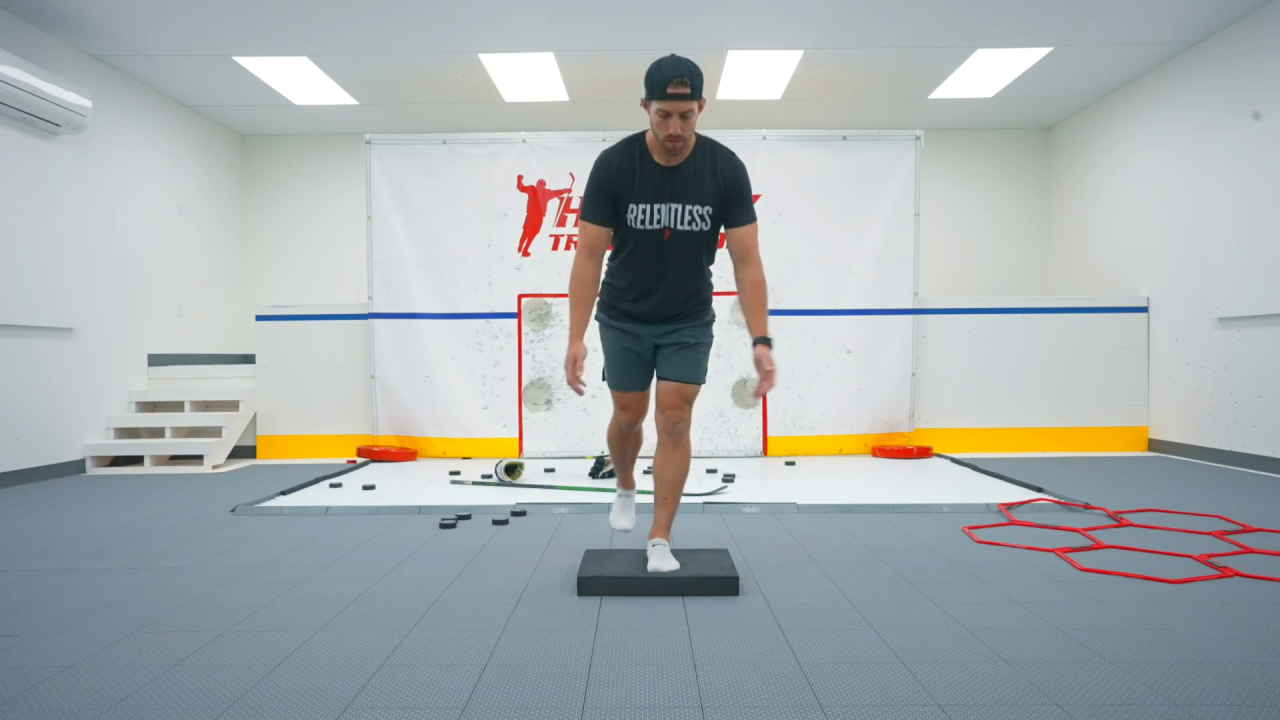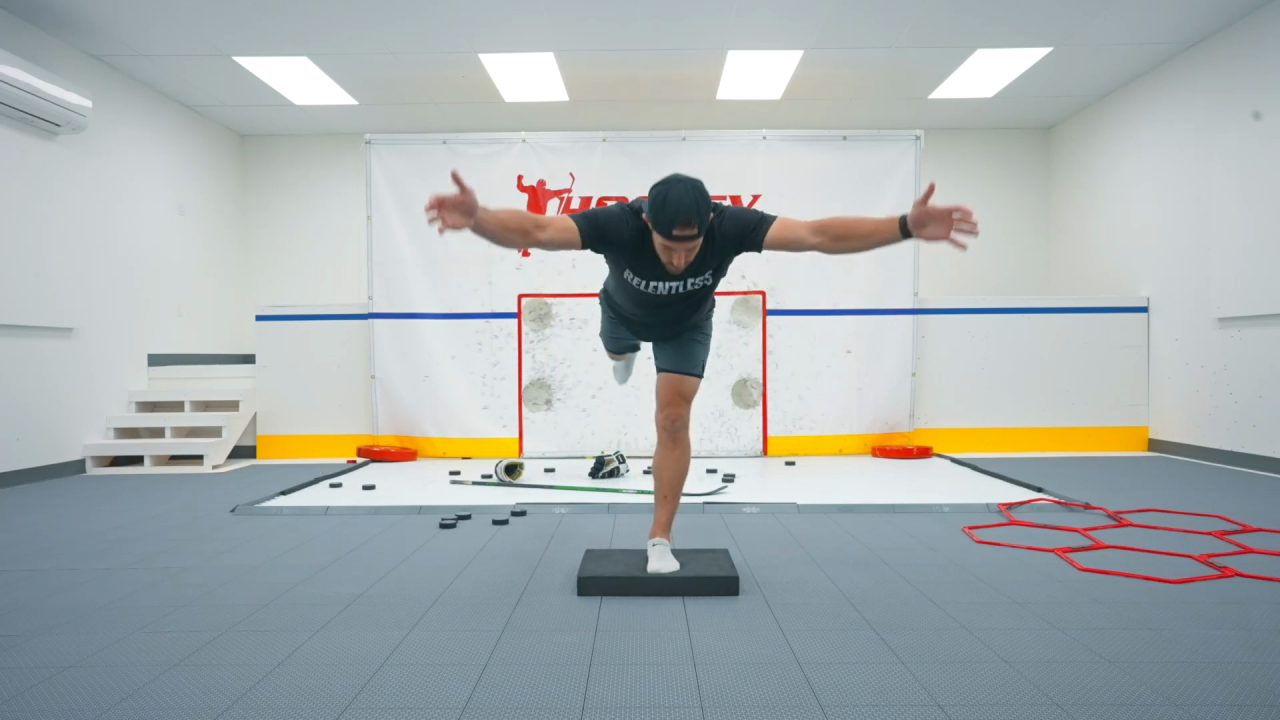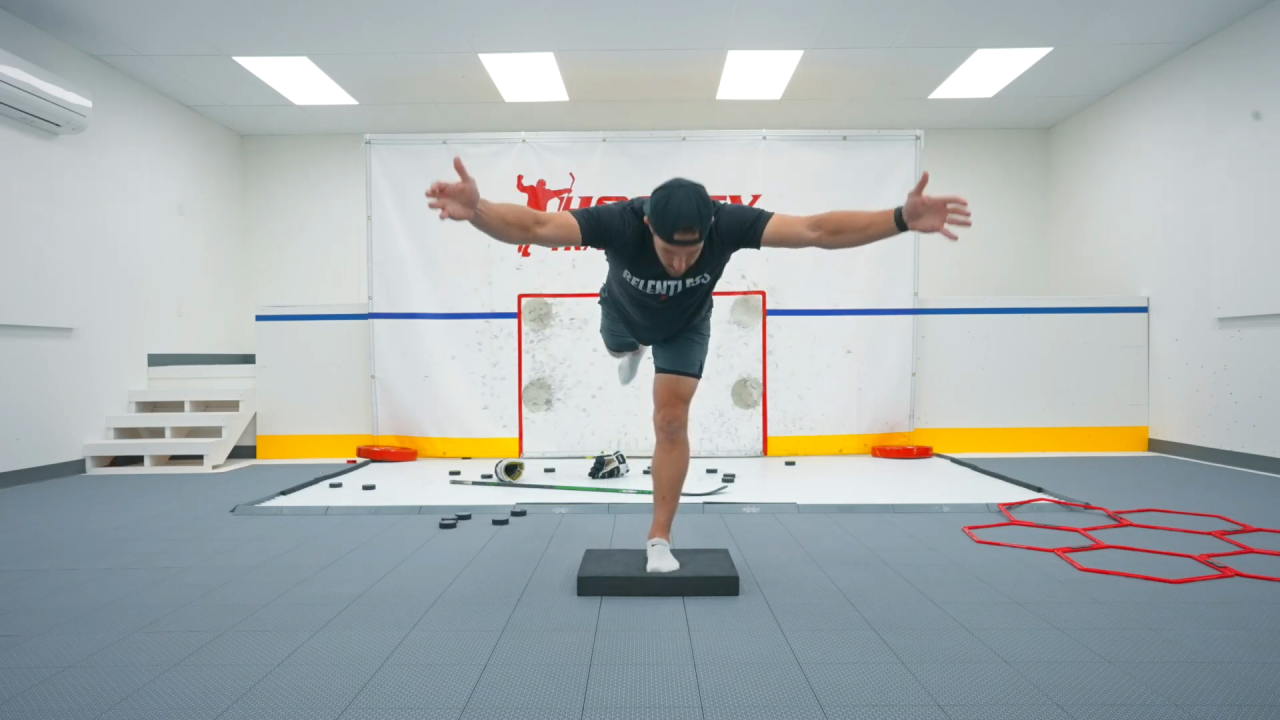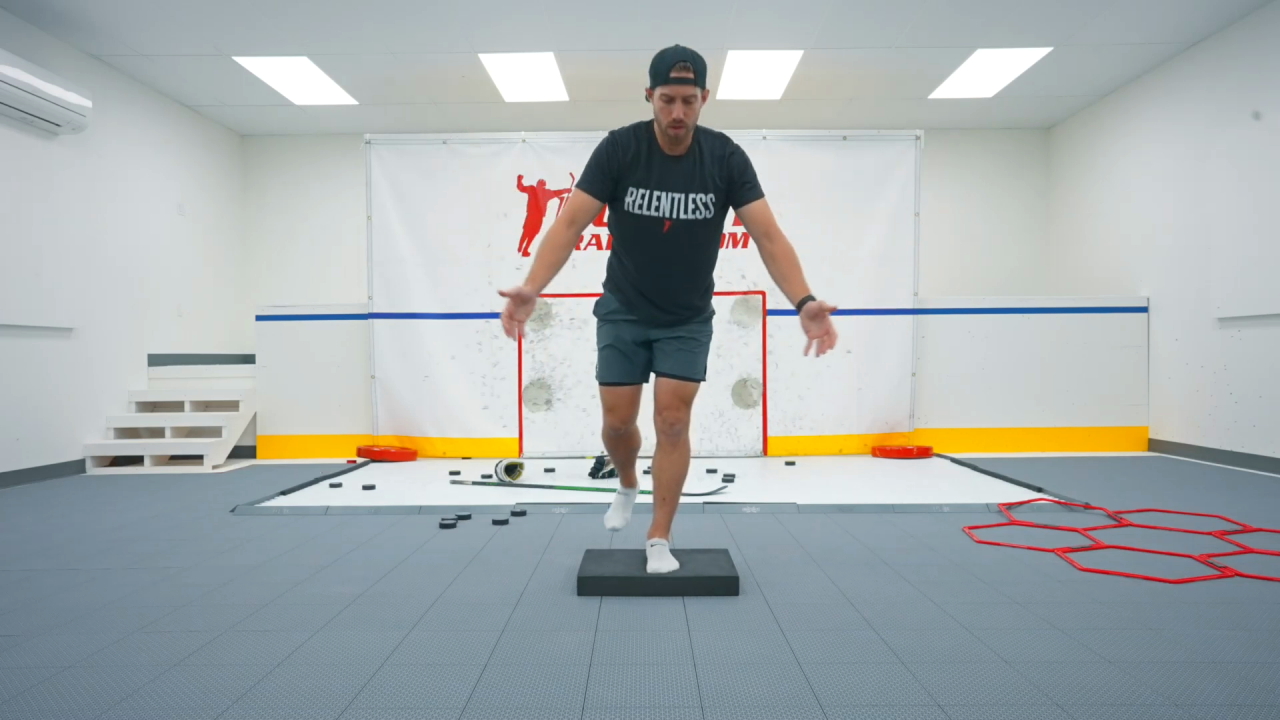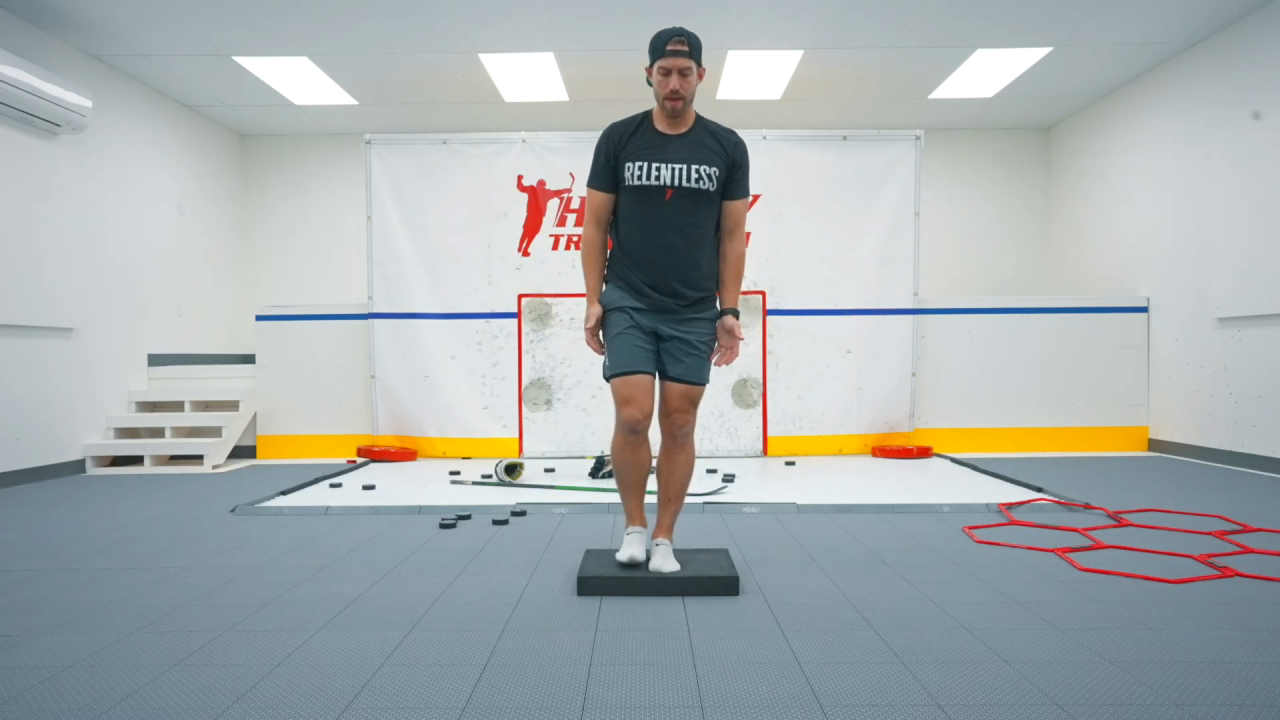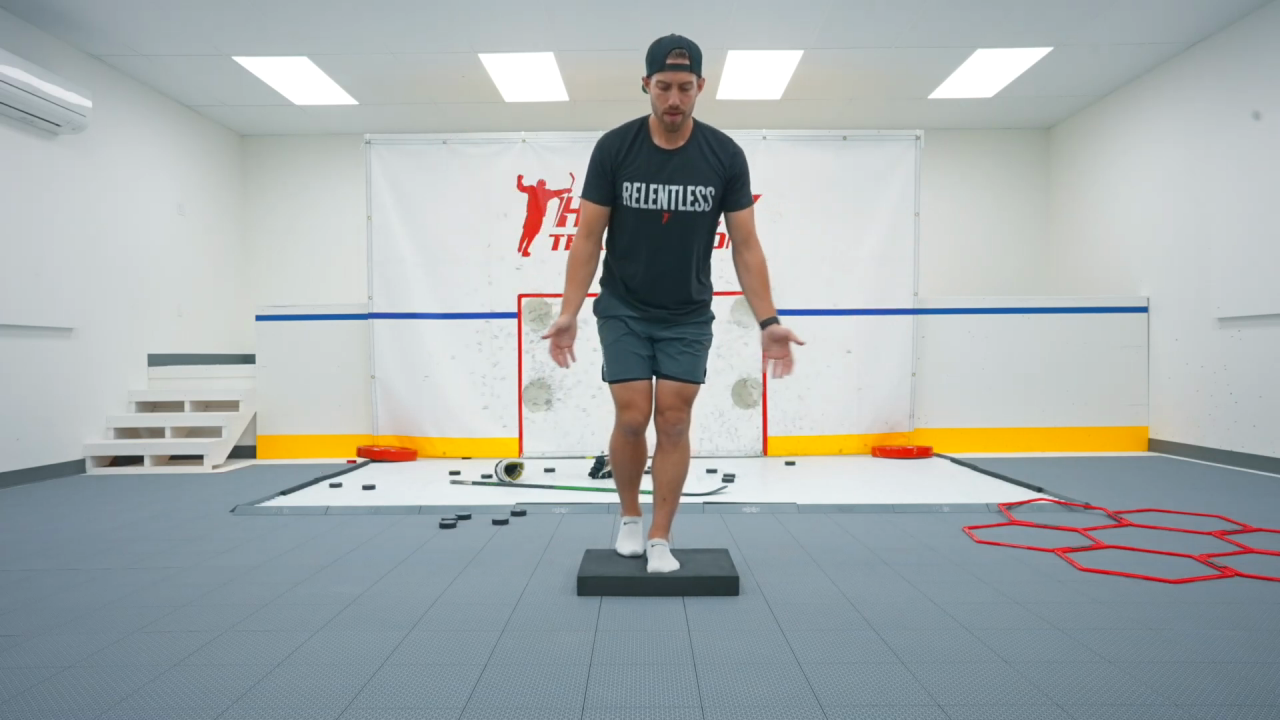
dt=0.7s
person 1, frame 1
left shoulder: (725, 168)
right shoulder: (613, 165)
left elbow: (746, 260)
right elbow: (589, 256)
left wrist: (760, 340)
right wrist: (575, 338)
left hip: (687, 318)
right hip: (624, 315)
left knee: (674, 421)
right knee: (628, 417)
left ankle: (659, 539)
right ankle: (624, 489)
person 1, frame 2
left shoulder: (729, 226)
right shoulder: (618, 224)
left elbow: (818, 235)
right elbow: (536, 230)
left wrist: (905, 227)
right wrist: (477, 219)
left hip: (686, 325)
right hip: (625, 314)
left knee: (673, 419)
right knee: (619, 348)
left ankle: (659, 541)
right ankle: (626, 351)
person 1, frame 3
left shoulder: (728, 222)
right shoulder: (619, 220)
left elbow: (816, 229)
right elbow: (535, 225)
left wrist: (900, 220)
right wrist: (479, 209)
left hip: (685, 325)
right hip: (624, 313)
left knee: (671, 419)
right knee: (624, 356)
left ankle: (659, 541)
right ankle: (635, 350)
person 1, frame 4
left shoulder: (726, 158)
right shoulder: (618, 148)
left elbow: (768, 235)
right elbow: (570, 223)
left wrist: (804, 302)
right wrist: (531, 288)
left hip: (687, 318)
right hip: (623, 310)
left knee: (672, 423)
right knee: (617, 422)
left ankle: (658, 540)
right ankle: (626, 485)
person 1, frame 5
left shoulder: (726, 146)
right shoulder: (618, 138)
left elbow: (732, 235)
right elbow: (595, 226)
left wrist: (729, 310)
right wrist: (593, 300)
left hip: (693, 311)
right hip: (627, 304)
left knee: (678, 426)
right knee: (632, 418)
left ankle: (664, 539)
right ankle: (634, 528)
person 1, frame 6
left shoulder: (725, 155)
right shoulder: (614, 148)
left elbow: (745, 244)
right elbow: (588, 237)
left wrist: (768, 321)
right wrist: (569, 312)
left hip: (688, 315)
right hip: (624, 310)
left knee: (674, 424)
right knee: (632, 420)
left ankle: (659, 539)
right ankle: (630, 518)
